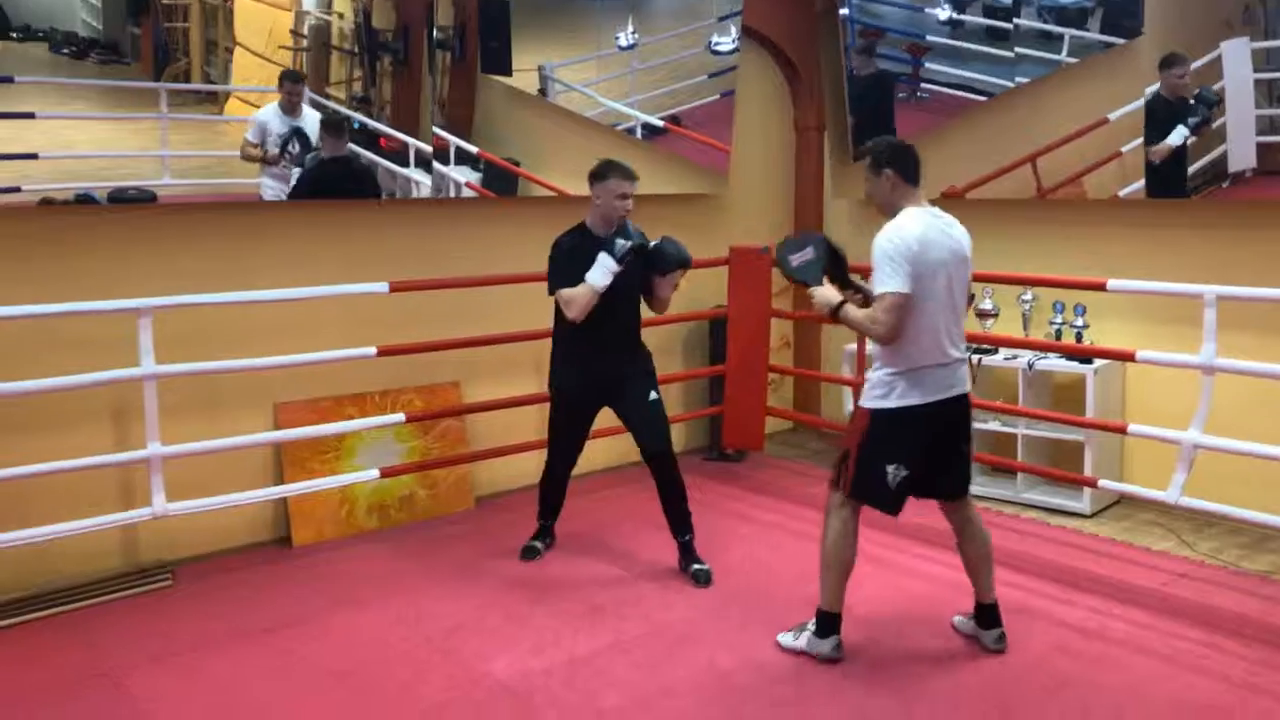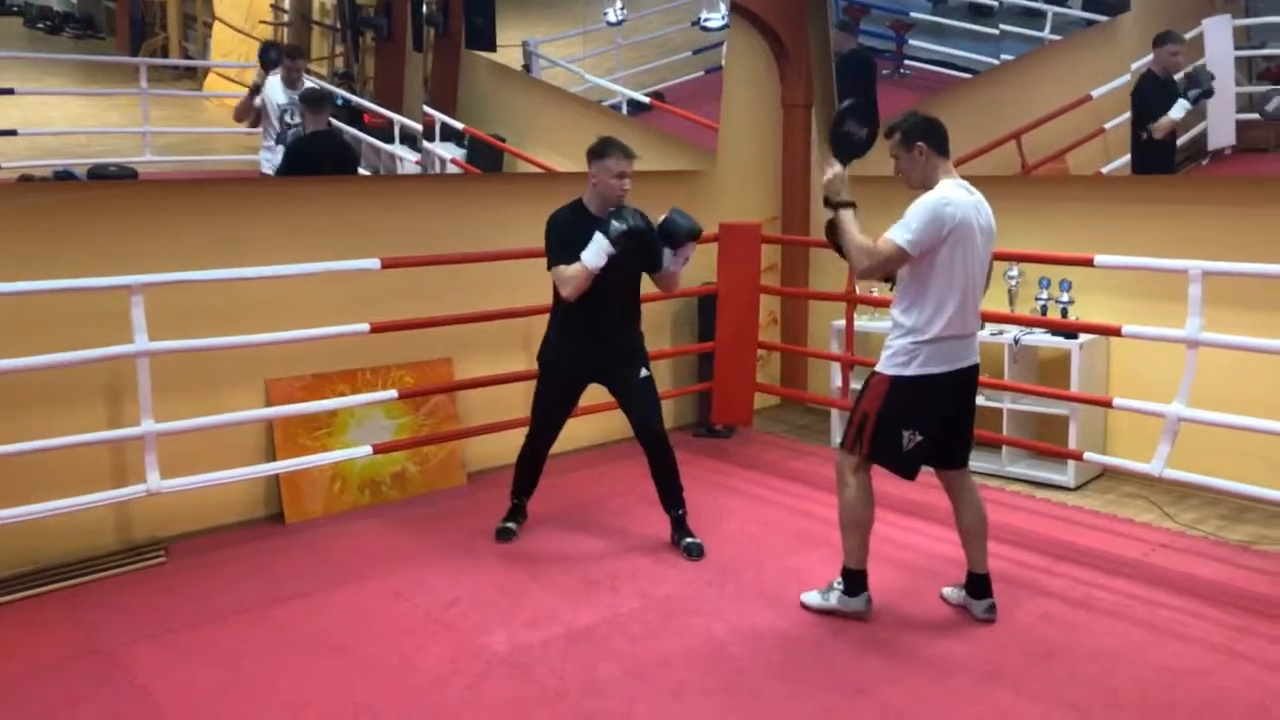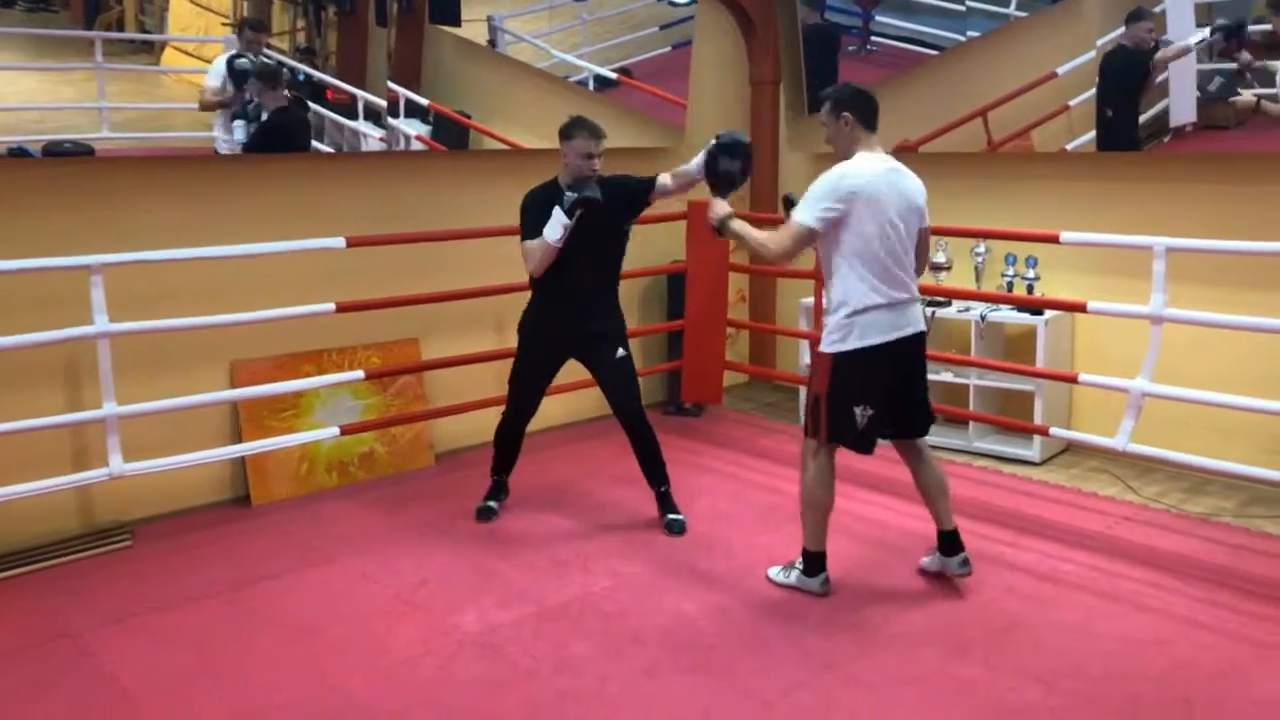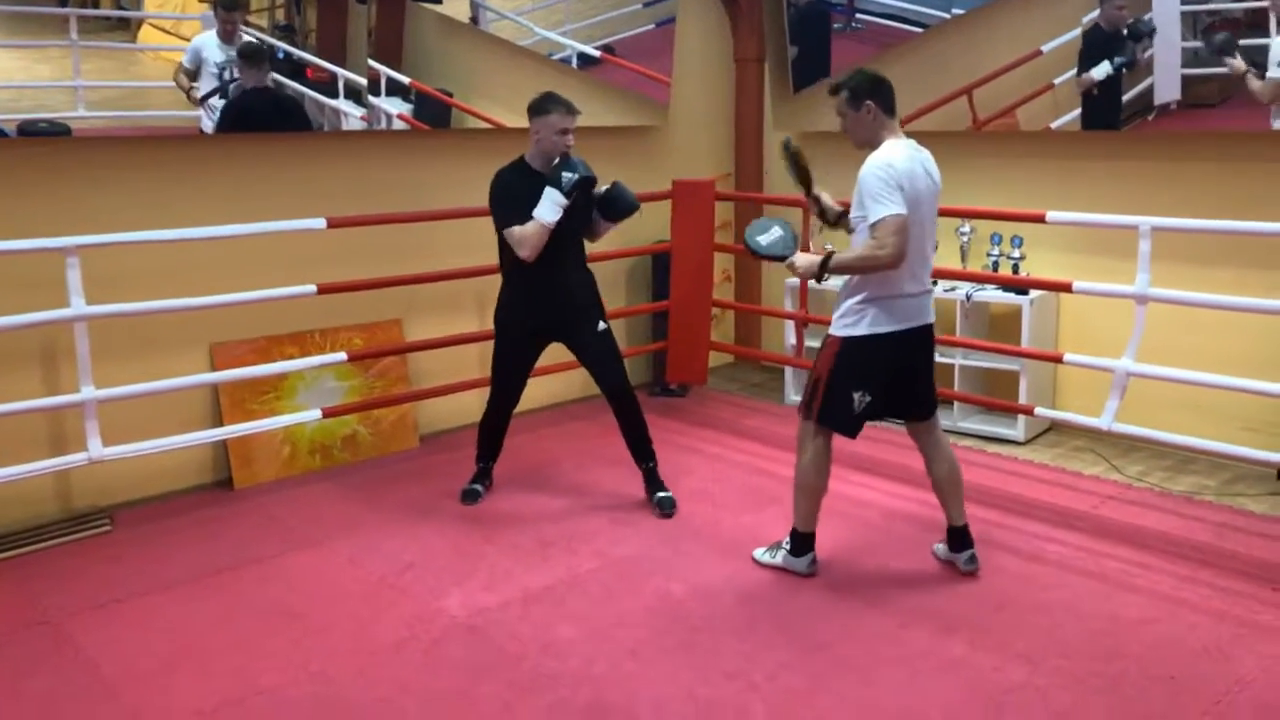
dt=0.4s
person 1, frame 1
left shoulder: (896, 237)
right shoulder: (955, 232)
left elbow: (884, 329)
left wrist: (836, 305)
left hip: (897, 398)
right hip: (951, 391)
left knee: (842, 502)
right knee: (958, 504)
left ankle: (825, 629)
right ankle: (987, 620)
person 1, frame 2
left shoulder: (936, 205)
right shoulder: (978, 205)
left elbow: (865, 264)
left wrist: (841, 203)
right wrist: (903, 270)
left hip: (913, 366)
right hip: (960, 362)
left knee: (853, 463)
right knee: (955, 473)
left ankle: (852, 587)
right ankle: (979, 590)
person 1, frame 3
left shoulder: (842, 180)
right shoulder: (910, 182)
left elbow: (780, 248)
left wrist: (729, 219)
left hip: (856, 340)
right hip: (907, 333)
left knee: (816, 448)
right knee: (910, 442)
left ankle: (811, 568)
right ankle: (950, 549)
person 1, frame 4
left shoulder: (881, 167)
right shoulder: (922, 160)
left elbow: (887, 253)
left wrist: (820, 262)
right wrist: (842, 216)
left hip: (866, 327)
right hip: (915, 321)
left knee: (815, 428)
right knee: (925, 428)
left ankle: (799, 546)
right ankle: (960, 543)
person 2, frame 1
left shoulder: (638, 242)
right shoulder: (568, 245)
left elbow: (658, 306)
right elbow: (574, 310)
left wrist: (666, 277)
right wrist: (610, 261)
left hip: (631, 369)
right hip: (576, 374)
left knee: (661, 456)
right knee: (560, 458)
left ankle: (687, 548)
right ankle: (546, 528)
person 2, frame 2
left shoulder: (635, 225)
right shoulder: (564, 222)
left elbow: (667, 284)
right elbow: (568, 289)
left wrist: (678, 251)
right wrist: (605, 240)
left hip: (624, 350)
right hip: (568, 351)
left knee: (653, 434)
right knee: (540, 435)
left ankle: (679, 523)
right ankle: (517, 507)
person 2, frame 3
left shoulder: (616, 191)
right shoulder: (538, 200)
left elbow: (670, 183)
right elbow: (534, 265)
left wrist: (707, 160)
right wrist: (565, 213)
left hip: (601, 326)
right hip: (544, 327)
left knee: (631, 413)
right knee: (517, 411)
left ankle: (665, 498)
right ankle: (497, 486)
person 2, frame 4
left shoulder: (577, 175)
right shoulder: (508, 182)
left elbow: (591, 234)
right elbow: (526, 248)
left wrist: (611, 213)
right wrist: (557, 194)
left hip: (579, 304)
right hip: (524, 311)
left knee: (618, 388)
right knee: (502, 398)
left ankle: (651, 476)
right ankle: (483, 471)
